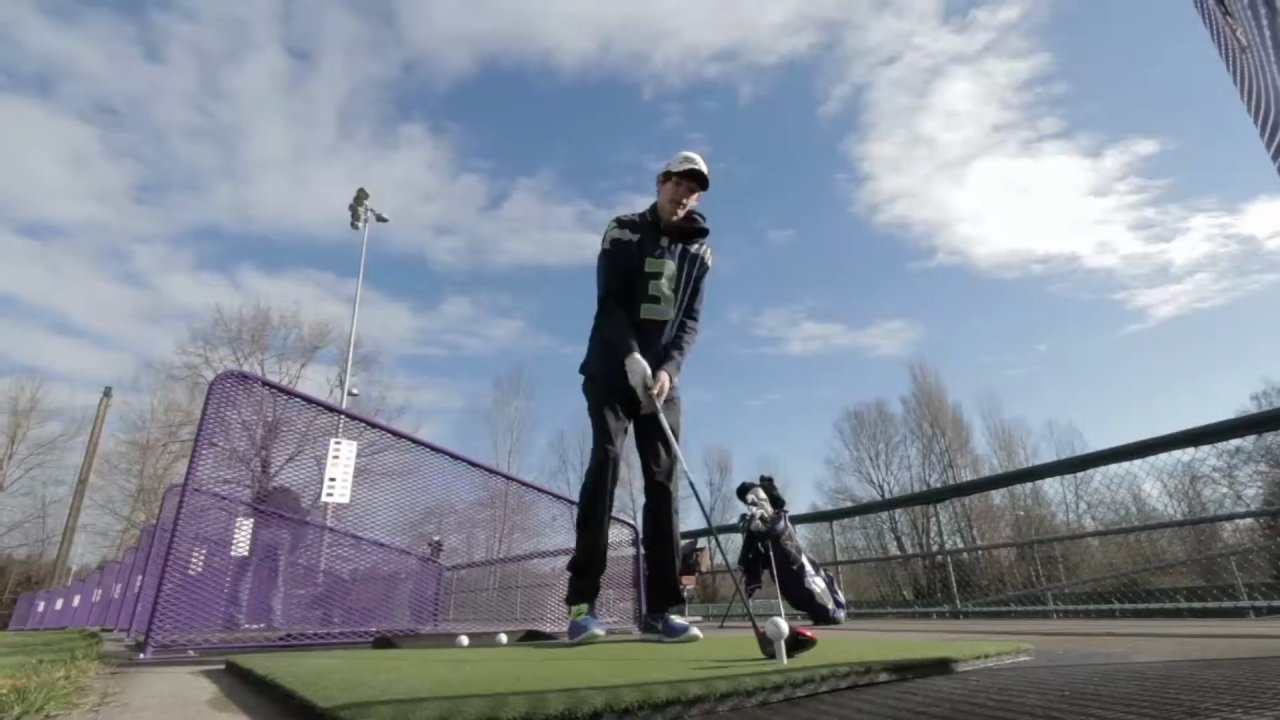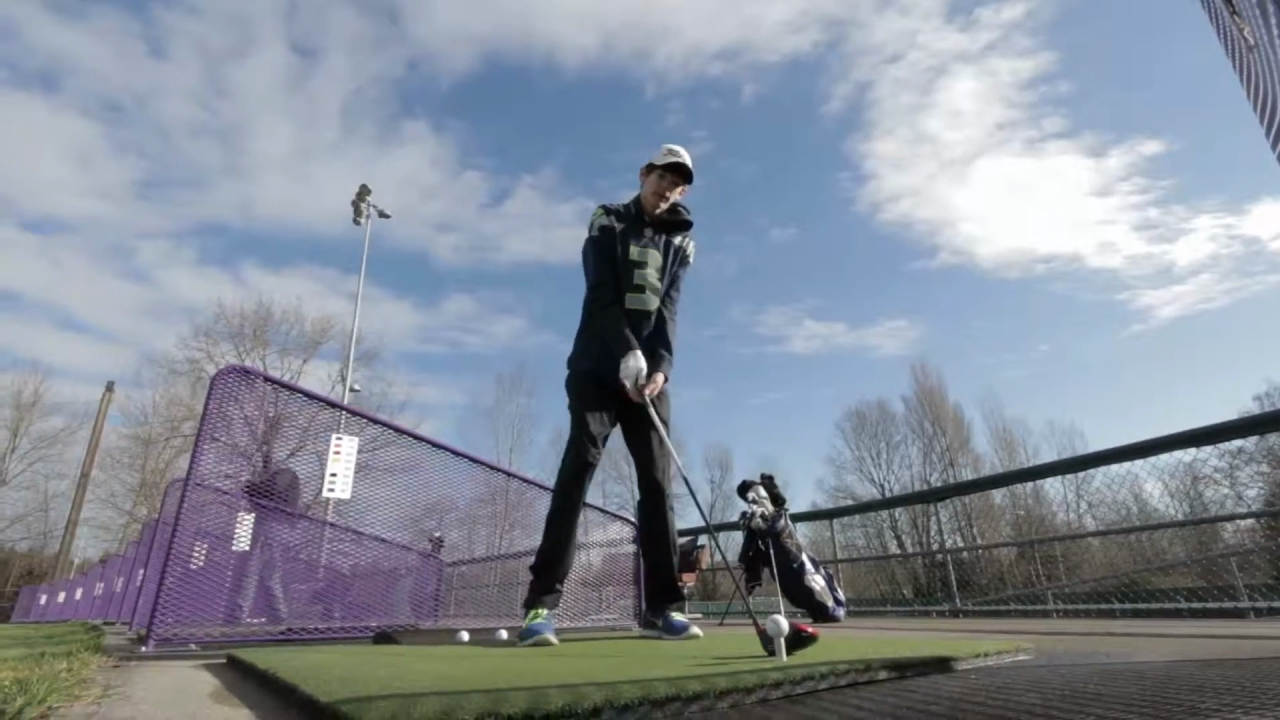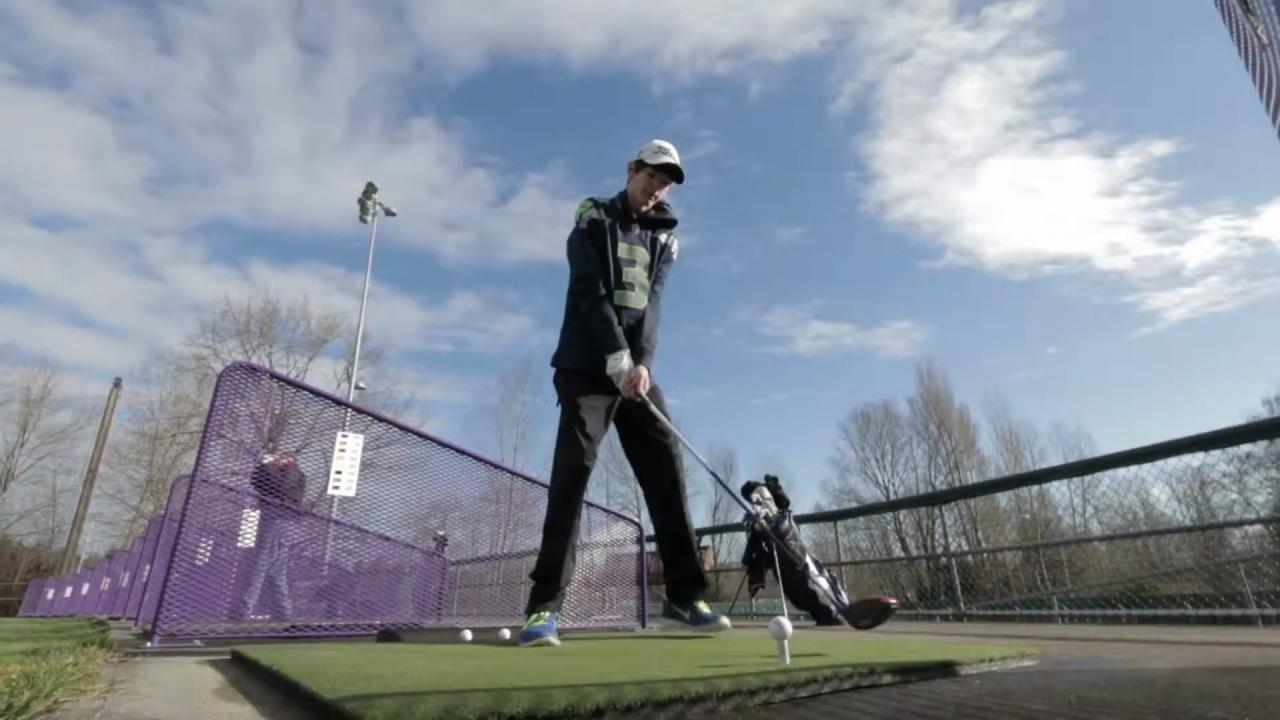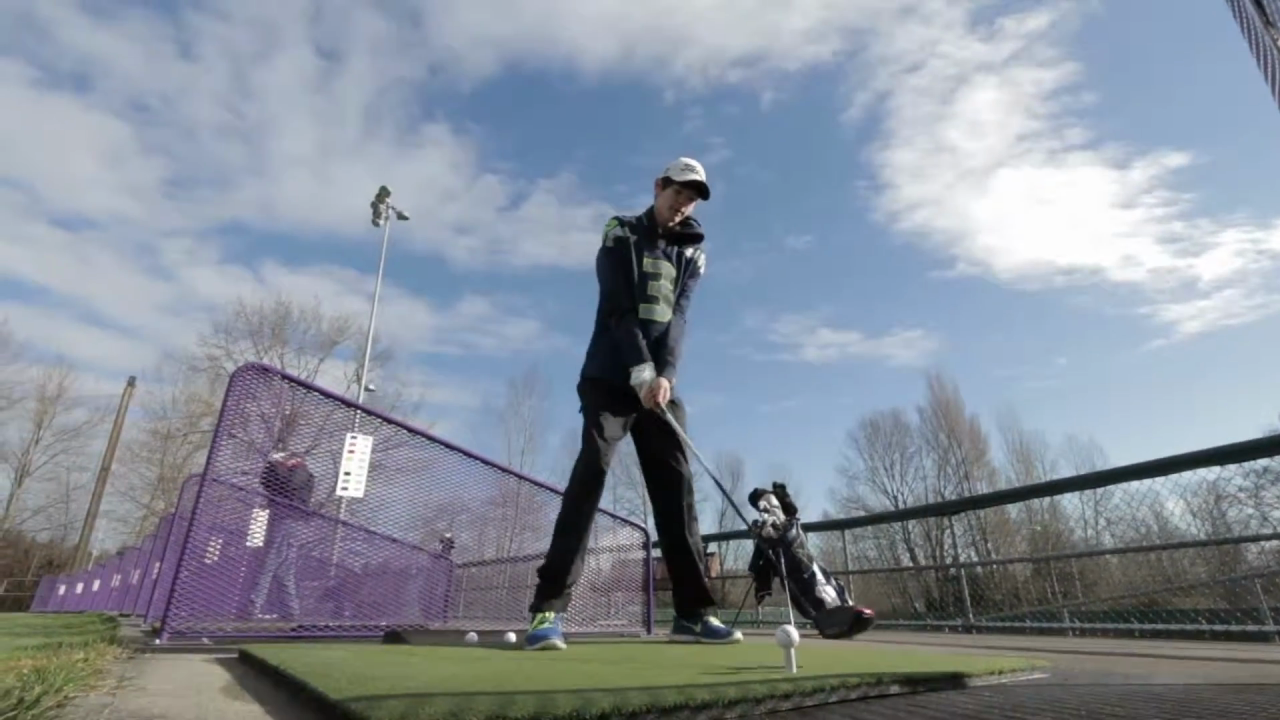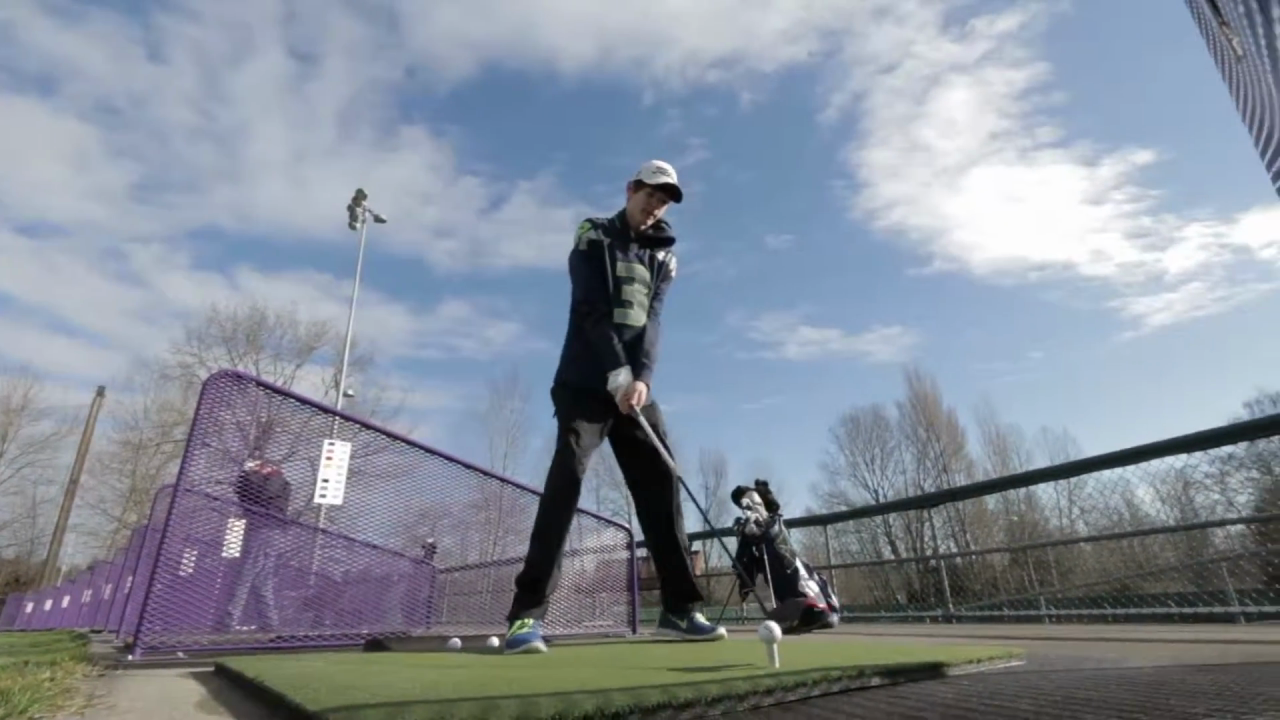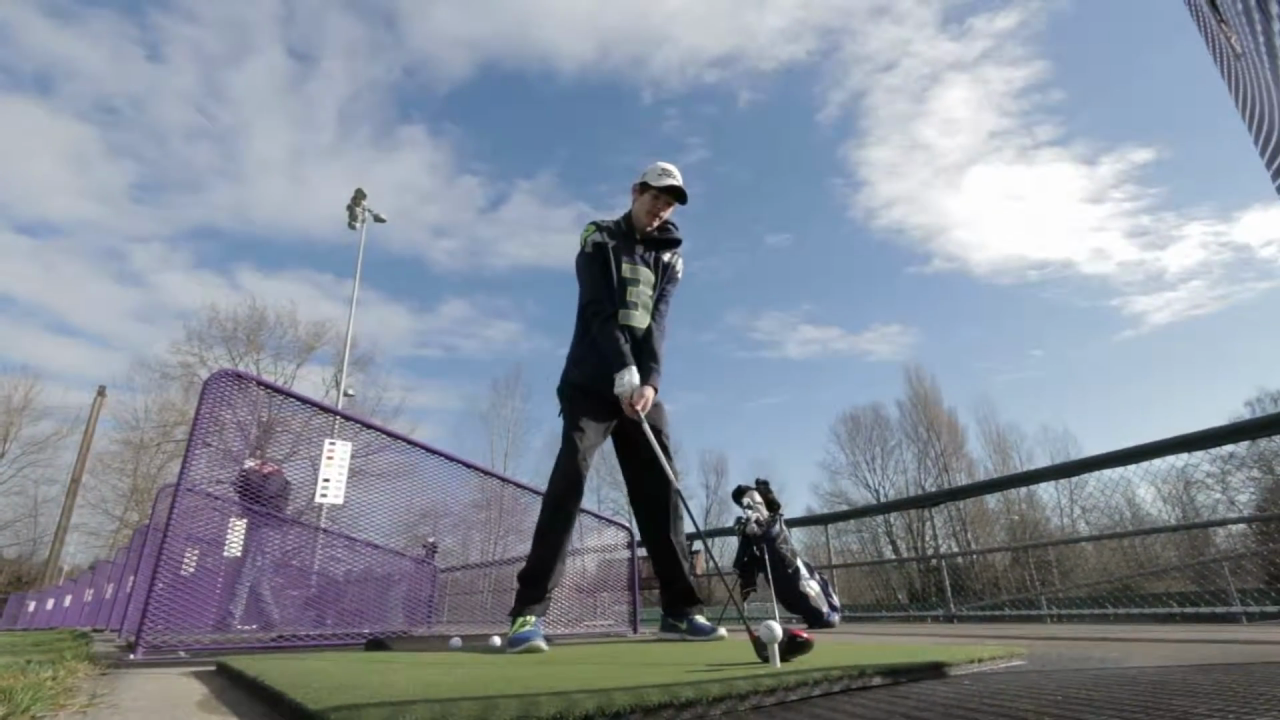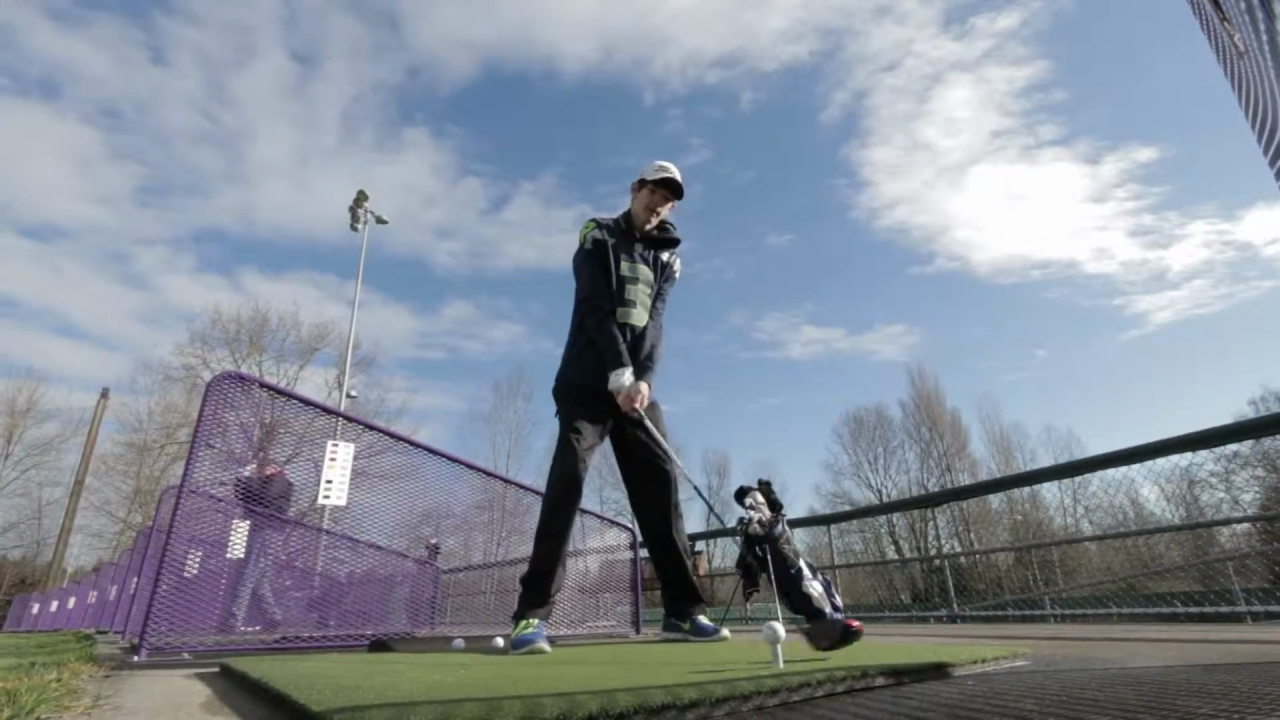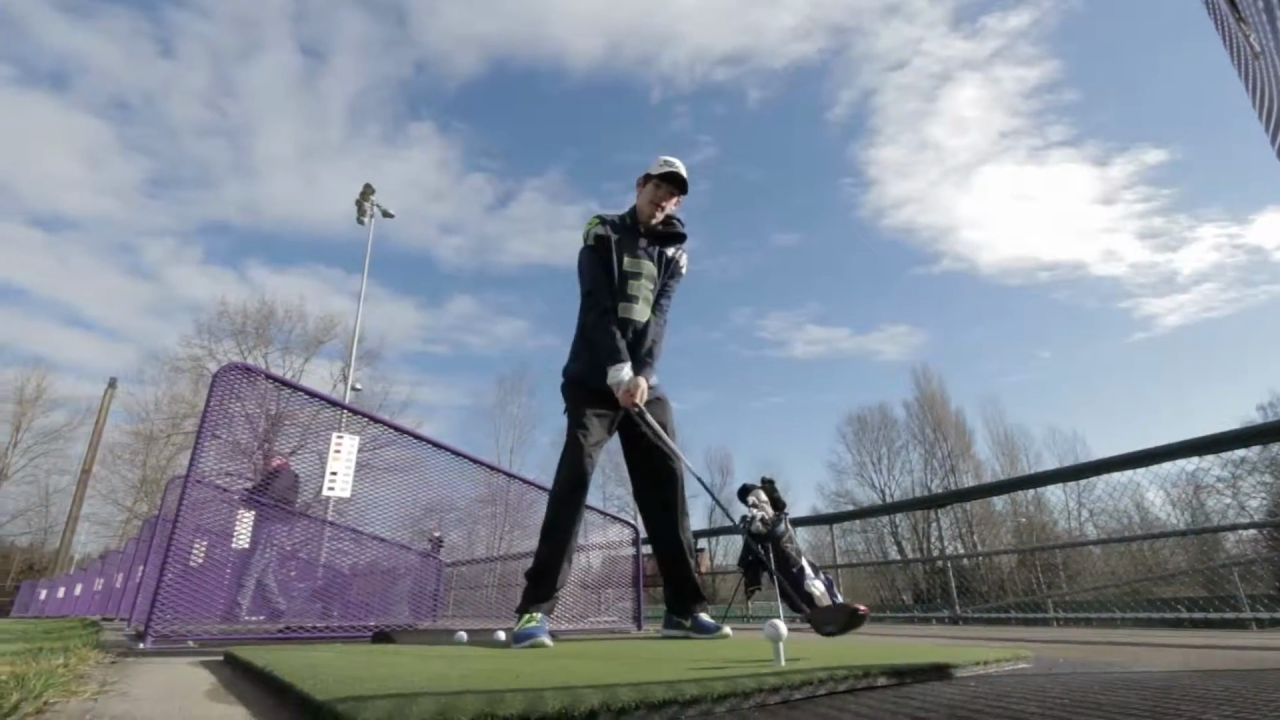
dt=0.3s
person 1, frame 1
left shoulder: (697, 250)
right shoulder: (623, 232)
left elbow: (690, 320)
right elbow: (610, 304)
left wrist: (668, 370)
right wrist: (633, 358)
left hip: (664, 379)
right hip: (611, 374)
left knee: (663, 483)
right knee: (605, 462)
left ankle: (660, 608)
right ankle: (583, 601)
person 1, frame 2
left shoulder: (680, 241)
right shoulder: (609, 222)
left elbow: (668, 309)
right elbow: (602, 296)
left wrist: (661, 368)
right wrist: (629, 355)
left hip: (650, 374)
right hip: (597, 370)
left knee: (656, 480)
right knee: (580, 463)
left ankle: (661, 605)
right ankle: (542, 603)
person 1, frame 3
left shoulder: (664, 238)
right shoulder: (594, 217)
left elbow: (652, 303)
right elbow: (591, 291)
left wrist: (643, 363)
right wrist: (617, 357)
left hip: (637, 370)
right hip: (586, 366)
left knee: (665, 469)
right knee: (574, 467)
left ankle: (684, 594)
right ankle: (544, 607)
person 1, frame 4
left shoulder: (692, 253)
right shoulder: (621, 234)
left elbow: (677, 317)
right elbow: (617, 307)
left wrist: (664, 375)
right wrist: (640, 370)
left hip: (660, 383)
right hip: (611, 378)
left knee: (675, 486)
right knee: (592, 469)
left ankle: (692, 610)
right ankle: (550, 606)
person 1, frame 5
left shoulder: (662, 257)
right shoulder: (593, 237)
left elbow: (652, 320)
right elbow: (593, 311)
left wrist: (641, 378)
right wrist: (618, 374)
left hip: (635, 384)
right hip: (585, 383)
left knee: (661, 484)
right knee: (566, 478)
left ankle: (679, 606)
right ankle: (526, 615)
person 1, frame 6
left shoulder: (669, 257)
right shoulder: (599, 239)
left elbow: (657, 322)
right elbow: (600, 313)
left wrist: (649, 382)
right wrist: (624, 376)
left hip: (641, 388)
right hip: (591, 384)
left knee: (661, 490)
right knee: (570, 477)
left ankle: (679, 610)
right ankle: (529, 611)
person 1, frame 7
left shoulder: (667, 257)
right shoulder: (598, 236)
left elbow: (653, 319)
right elbow: (597, 309)
left wrist: (643, 379)
right wrist: (620, 374)
left hip: (637, 386)
right hip: (586, 383)
left knee: (660, 484)
right knee: (568, 479)
left ankle: (682, 609)
right ankle: (532, 615)
person 1, frame 8
left shoulder: (674, 252)
right shoulder: (603, 233)
left elbow: (658, 315)
right elbow: (599, 305)
left wrist: (641, 373)
right wrist: (617, 370)
left hip: (644, 382)
right hip: (594, 379)
left knee: (666, 483)
right knee: (575, 474)
left ankle: (683, 607)
right ankle: (535, 609)
